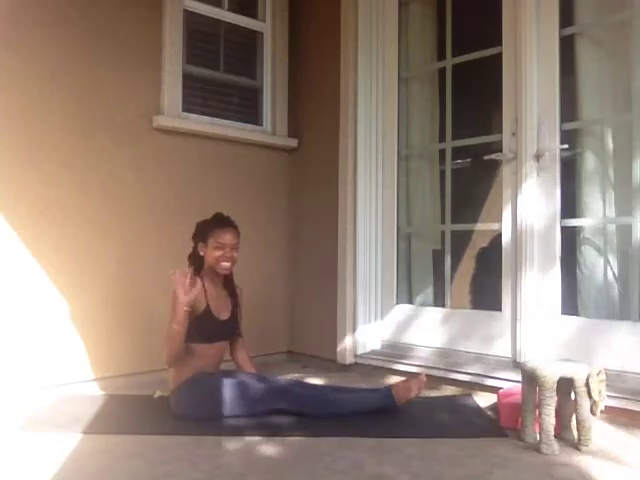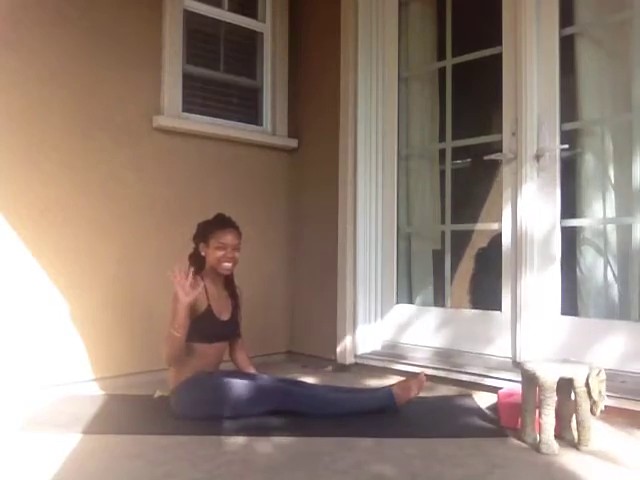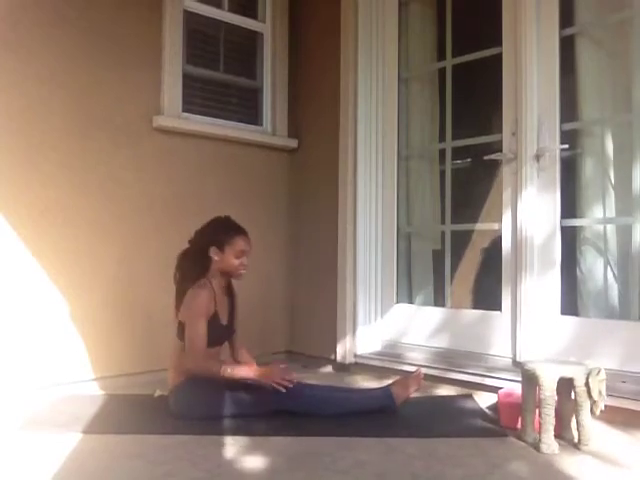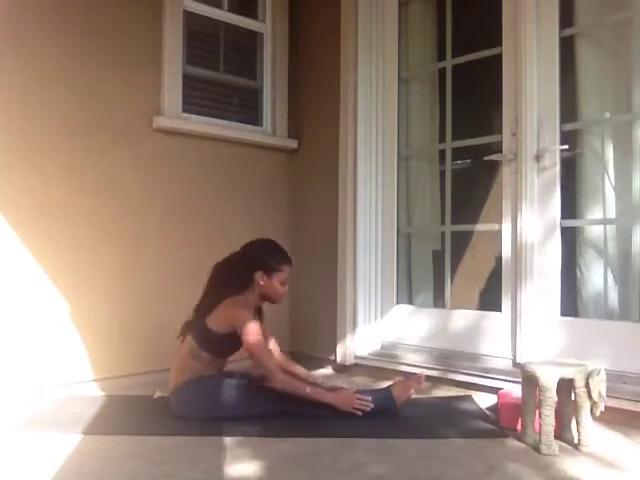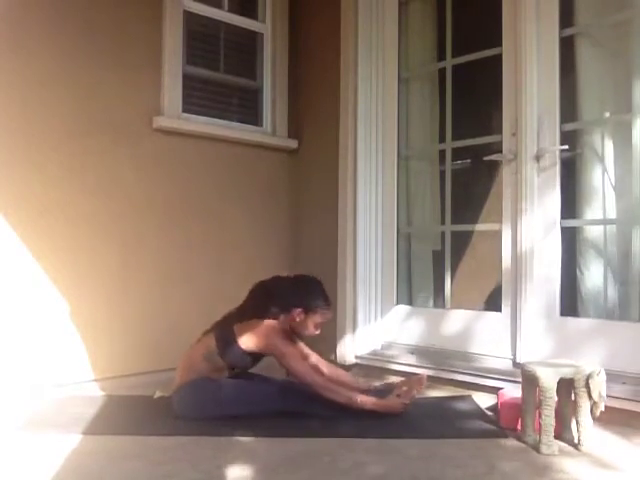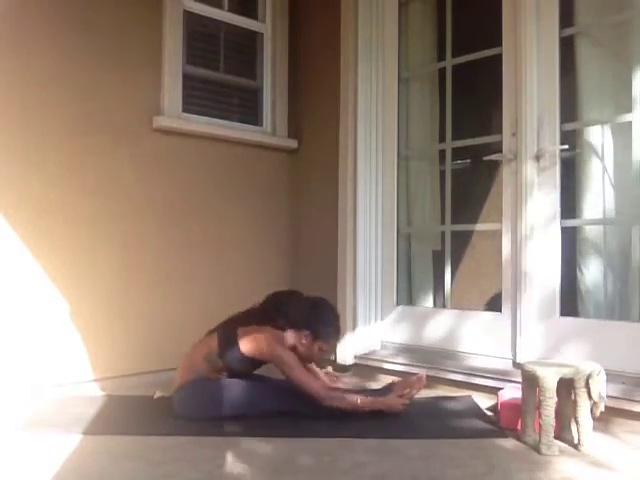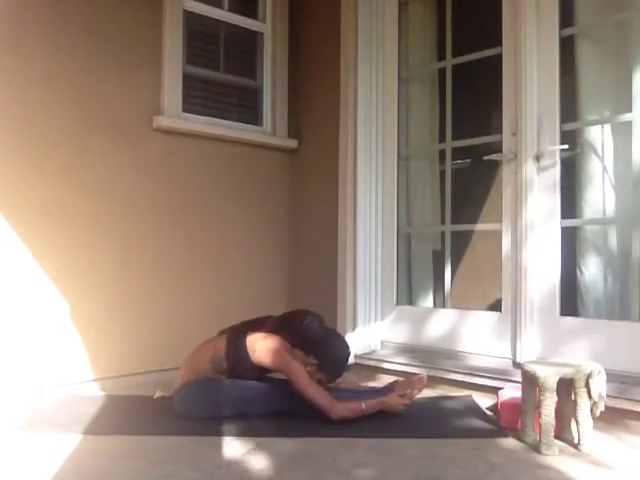
dt=0.4s
person 1, frame 1
left shoulder: (233, 292)
right shoulder: (191, 290)
right elbow: (171, 358)
left wrist: (259, 383)
right wrist: (182, 306)
left hip: (213, 382)
right hip: (191, 392)
left knee: (285, 387)
right knee: (281, 395)
left ankle: (385, 395)
right ankle: (387, 397)
person 1, frame 2
left shoulder: (233, 293)
right shoulder: (193, 289)
right elbow: (171, 358)
left wrist: (259, 383)
right wrist: (183, 305)
left hip: (213, 382)
right hip: (191, 392)
left knee: (286, 387)
right knee: (283, 394)
left ankle: (385, 395)
right ankle: (388, 397)
person 1, frame 3
left shoulder: (227, 291)
right shoulder: (200, 295)
left elbow: (235, 347)
right elbow: (195, 364)
left wrist: (260, 376)
right wrist: (256, 374)
left hip: (207, 384)
right hip: (190, 394)
left knee: (285, 386)
right knee: (281, 395)
left ankle: (383, 395)
right ankle: (386, 397)
person 1, frame 4
left shoulder: (247, 306)
right shoulder: (240, 311)
left elbow: (278, 359)
right elbow: (272, 376)
left wrist: (323, 385)
right wrist: (328, 396)
left hip: (206, 385)
right hip: (192, 394)
left knee: (288, 391)
right knee: (281, 399)
left ankle: (383, 398)
right ankle: (385, 400)
person 1, frame 5
left shoulder: (278, 326)
right shoulder: (269, 333)
left elbow: (322, 368)
right elbow: (320, 386)
left wrist: (371, 388)
right wrist: (376, 403)
left hip: (212, 385)
right hip: (194, 394)
left knee: (290, 389)
right knee: (285, 398)
left ankle: (387, 394)
person 1, frame 6
left shoulder: (283, 334)
right shoulder: (272, 344)
left elbow: (324, 383)
right elbow: (326, 398)
left wrist: (378, 394)
right wrist: (379, 402)
left hip: (212, 384)
right hip: (194, 394)
left knee: (291, 391)
right knee: (285, 399)
person 1, frame 7
left shoulder: (294, 342)
right shoulder: (281, 354)
left elbow: (328, 385)
right elbow: (334, 410)
left wrist: (378, 392)
right wrist: (382, 402)
left hip: (211, 384)
right hip: (194, 393)
left knee: (297, 392)
right knee: (285, 399)
